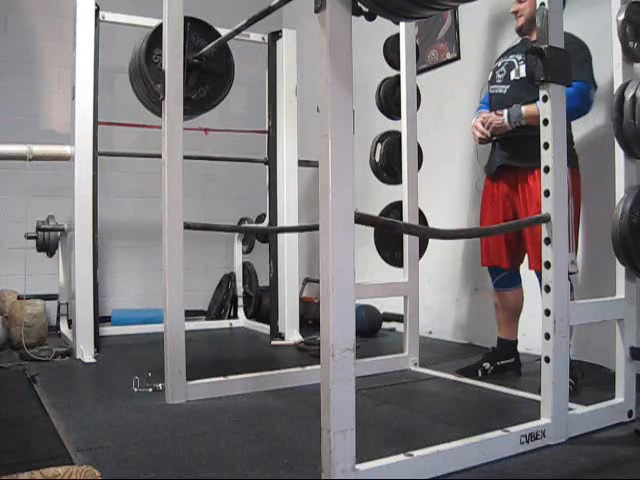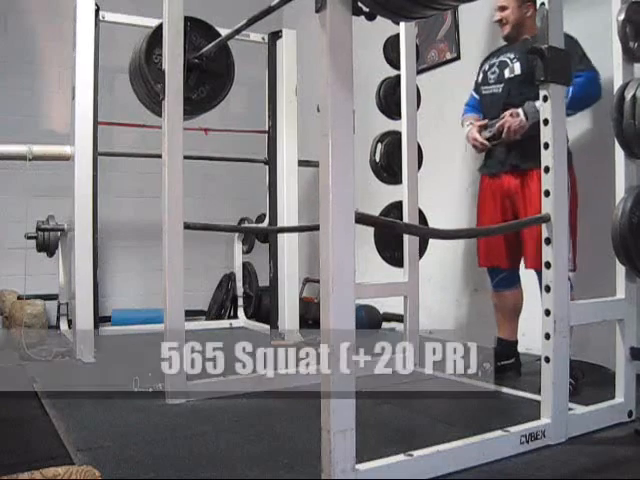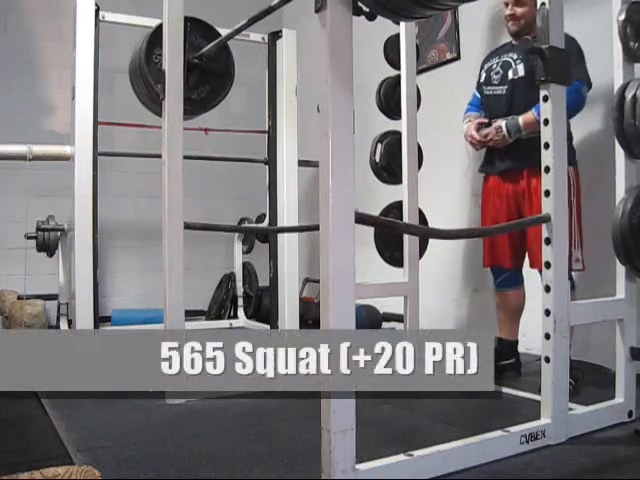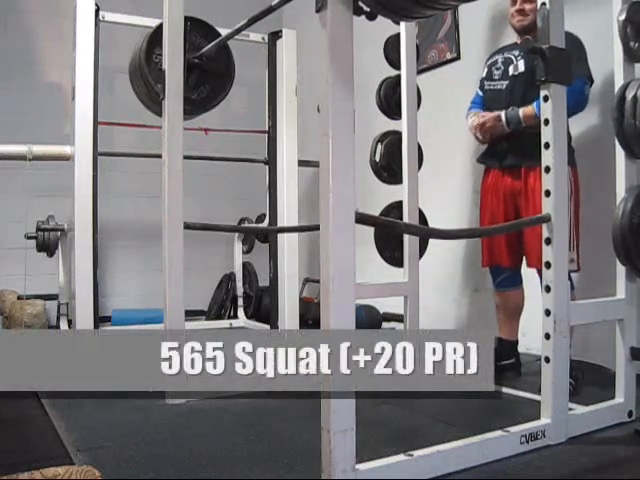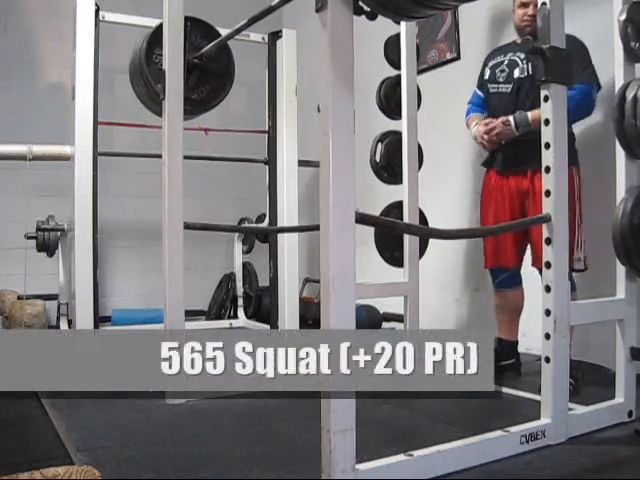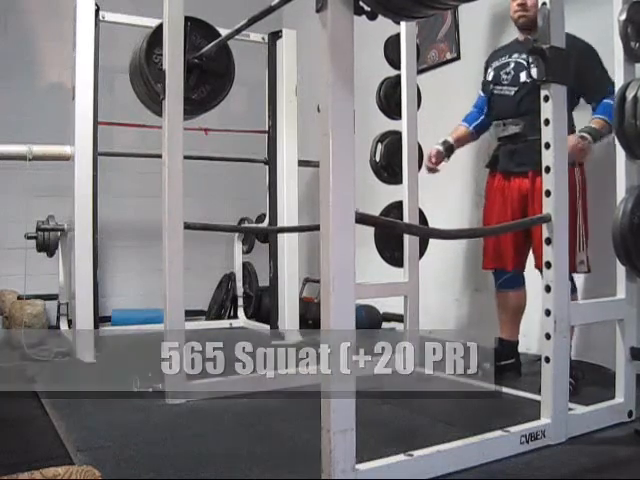
dt=0.7s
person 1, frame 1
left shoulder: (566, 46)
right shoulder: (508, 55)
left elbow: (578, 98)
right elbow: (489, 102)
left wrist: (512, 117)
right wrist: (480, 120)
left hip: (544, 170)
right hip: (500, 170)
right knee: (500, 264)
right ankle: (505, 352)
person 1, frame 2
right shoulder: (492, 59)
left elbow: (588, 86)
right elbow: (474, 105)
left wrist: (530, 112)
right wrist: (470, 126)
left hip: (539, 170)
right hip: (495, 171)
left knee: (547, 266)
right knee: (498, 265)
right ankle: (506, 352)
person 1, frame 3
left shoulder: (558, 46)
right shoulder: (494, 57)
left elbow: (572, 95)
right elbow: (477, 102)
left wrist: (512, 127)
right wrist: (471, 124)
left hip: (545, 170)
right hip: (499, 172)
right knee: (502, 265)
right ankle: (506, 352)
person 1, frame 4
left shoulder: (562, 43)
right shoulder: (497, 56)
left elbow: (574, 93)
right elbow: (479, 100)
left wrist: (509, 119)
right wrist: (475, 119)
left hip: (544, 167)
right hip: (498, 168)
right knee: (501, 264)
right ankle: (506, 352)
person 1, frame 5
left shoulder: (567, 47)
right shoulder: (496, 56)
left elbow: (582, 98)
right elbow: (475, 104)
left wrist: (518, 123)
right wrist: (478, 126)
right hip: (501, 171)
right knee: (501, 264)
right ankle: (507, 353)
person 1, frame 6
left shoulder: (572, 48)
right shoulder: (497, 57)
left elbow: (609, 99)
right elbow: (482, 111)
left wrist: (587, 135)
right wrist: (447, 145)
right hip: (504, 171)
right knee: (503, 266)
right ankle: (507, 353)
